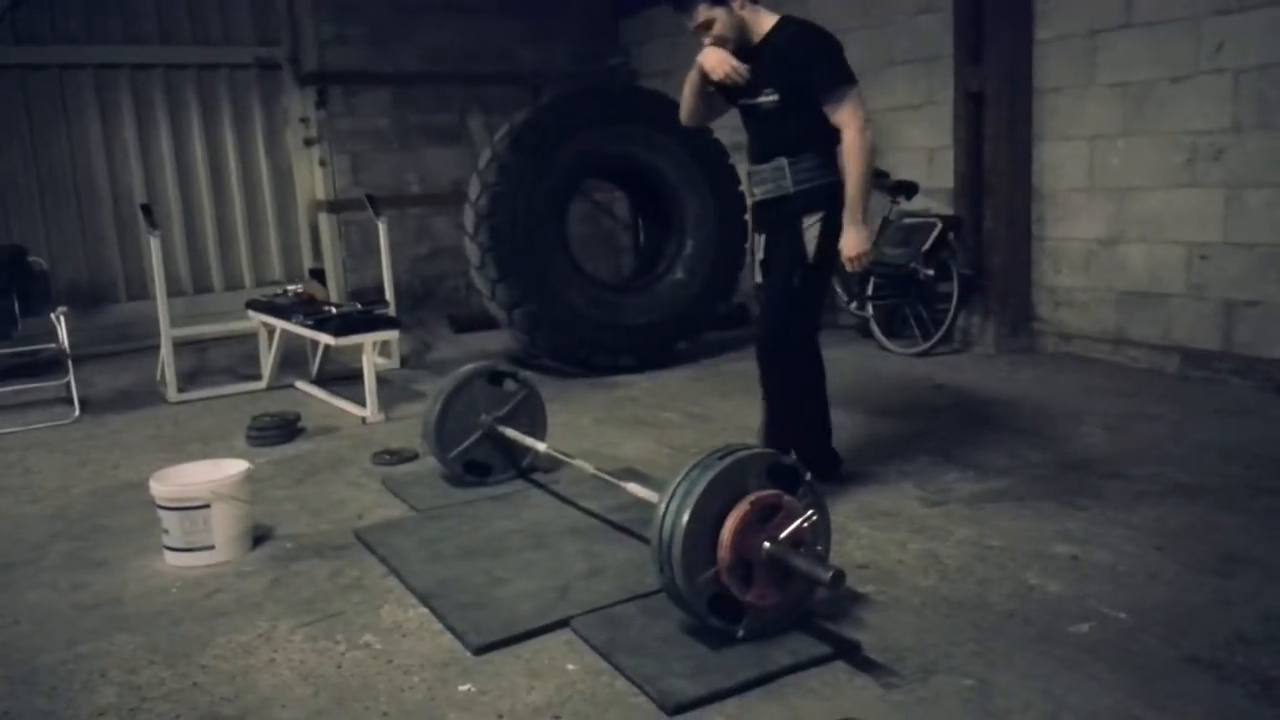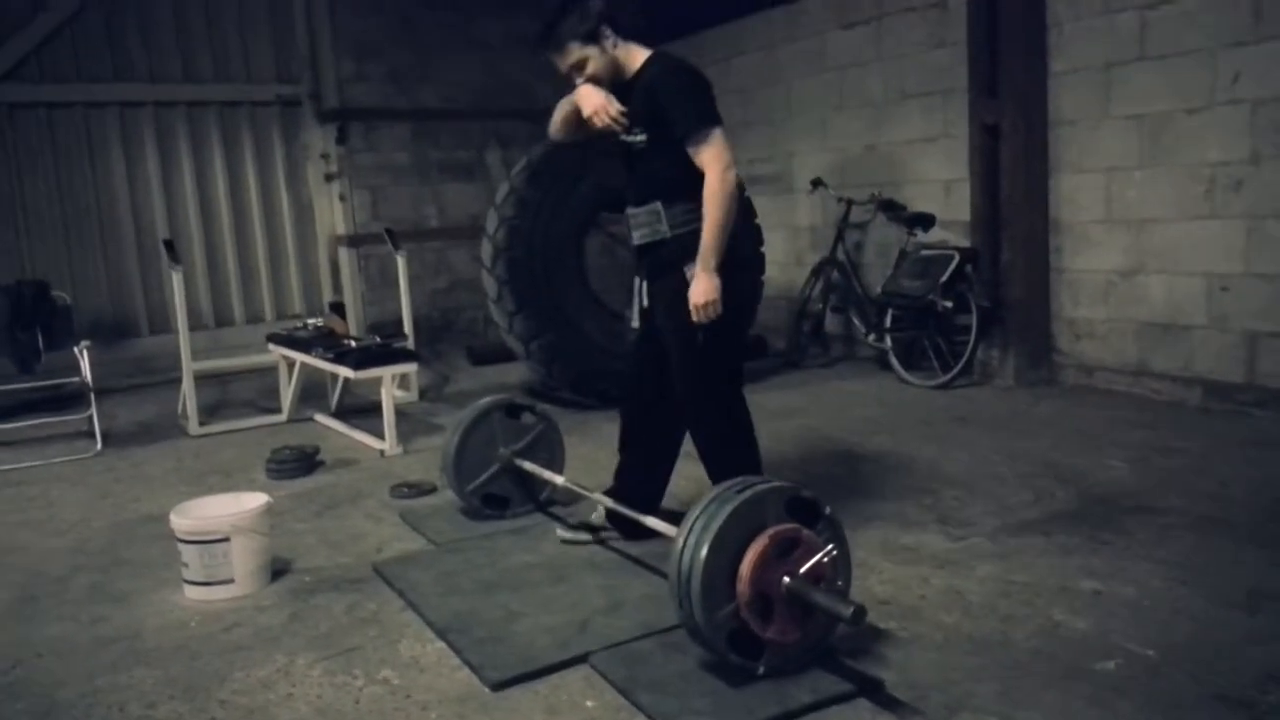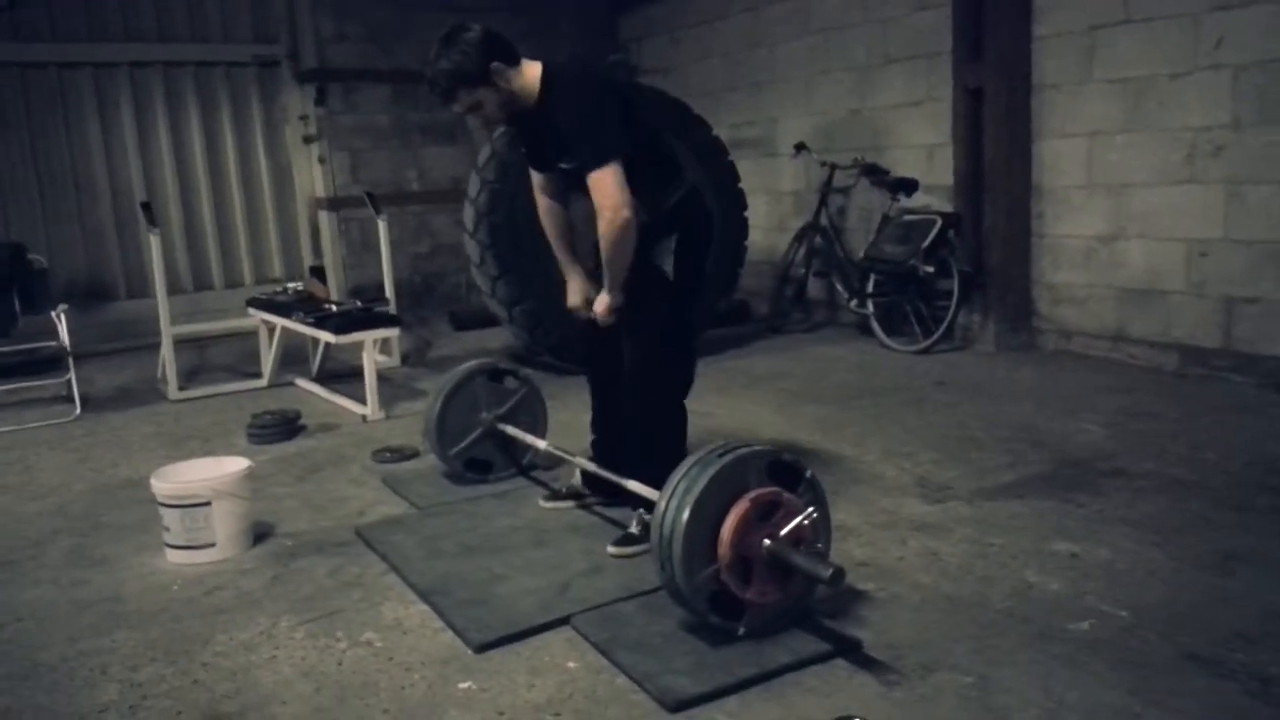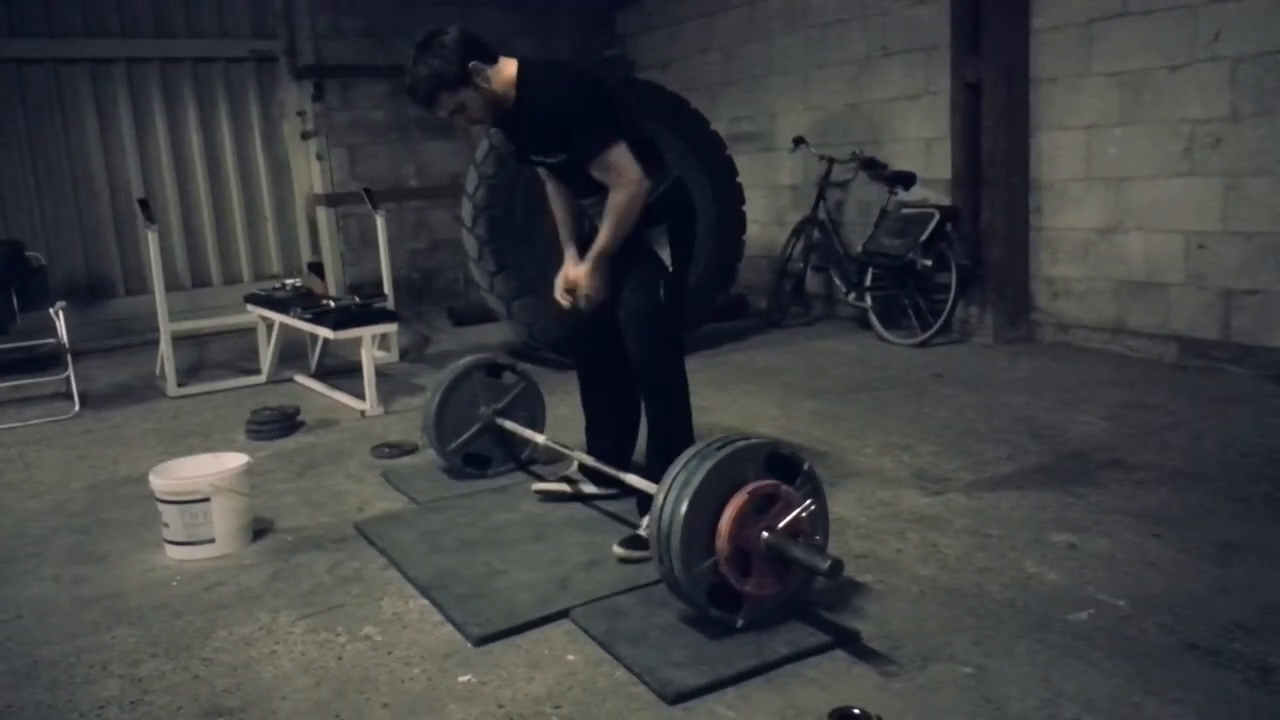
dt=1s
person 1, frame 1
left shoulder: (804, 43)
right shoulder: (740, 59)
left elbow: (856, 129)
right elbow: (691, 117)
left wrist: (854, 222)
right wrist: (701, 65)
left hip: (811, 215)
right hip: (771, 216)
left knee: (780, 340)
right knee: (789, 340)
right ankle: (816, 460)
person 1, frame 2
left shoulder: (671, 79)
right shoulder: (621, 89)
left elbow: (721, 172)
right elbow: (559, 132)
left wrist: (707, 271)
right wrist: (580, 96)
left hip: (694, 264)
right hip: (656, 264)
left knee: (707, 399)
right knee: (646, 395)
right ankle: (627, 511)
person 1, frame 3
left shoulder: (577, 98)
right shoulder: (528, 111)
left elbow: (617, 213)
right elbow: (547, 193)
left wrist: (612, 291)
right wrist: (574, 277)
left hip: (668, 230)
right hip: (630, 233)
left knee: (649, 368)
right knee: (603, 357)
left ankle: (658, 503)
right ankle: (605, 476)
person 1, frame 4
left shoulder: (560, 93)
right shoulder: (511, 112)
left elbow: (631, 185)
left wrist: (593, 265)
right wrist: (571, 257)
left hip: (655, 221)
right hip: (608, 227)
left knee: (651, 359)
right knee: (595, 348)
right ankle: (603, 469)
